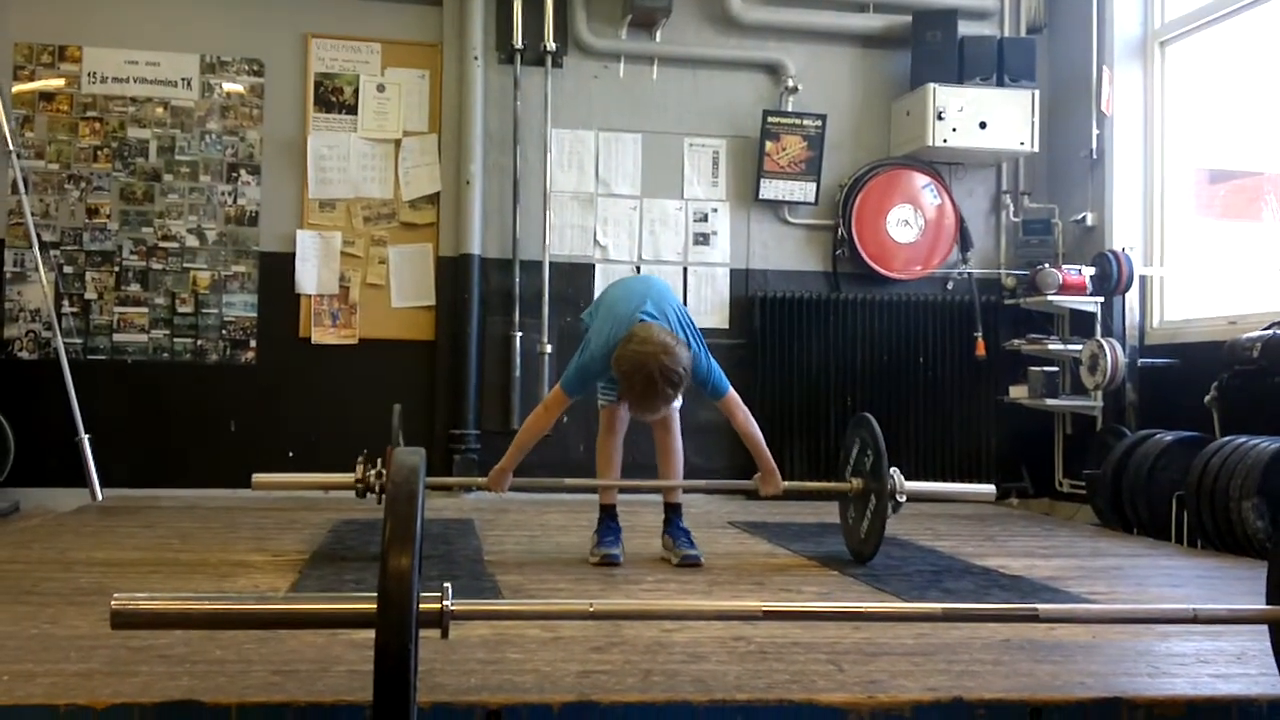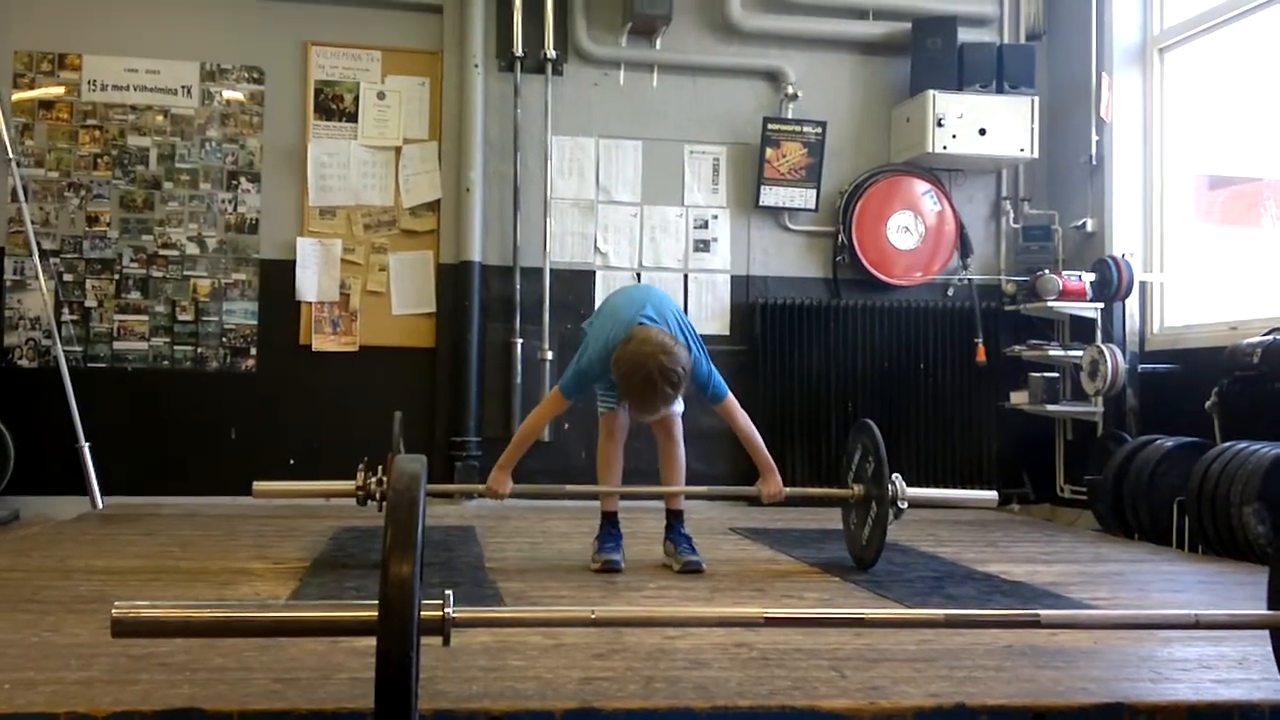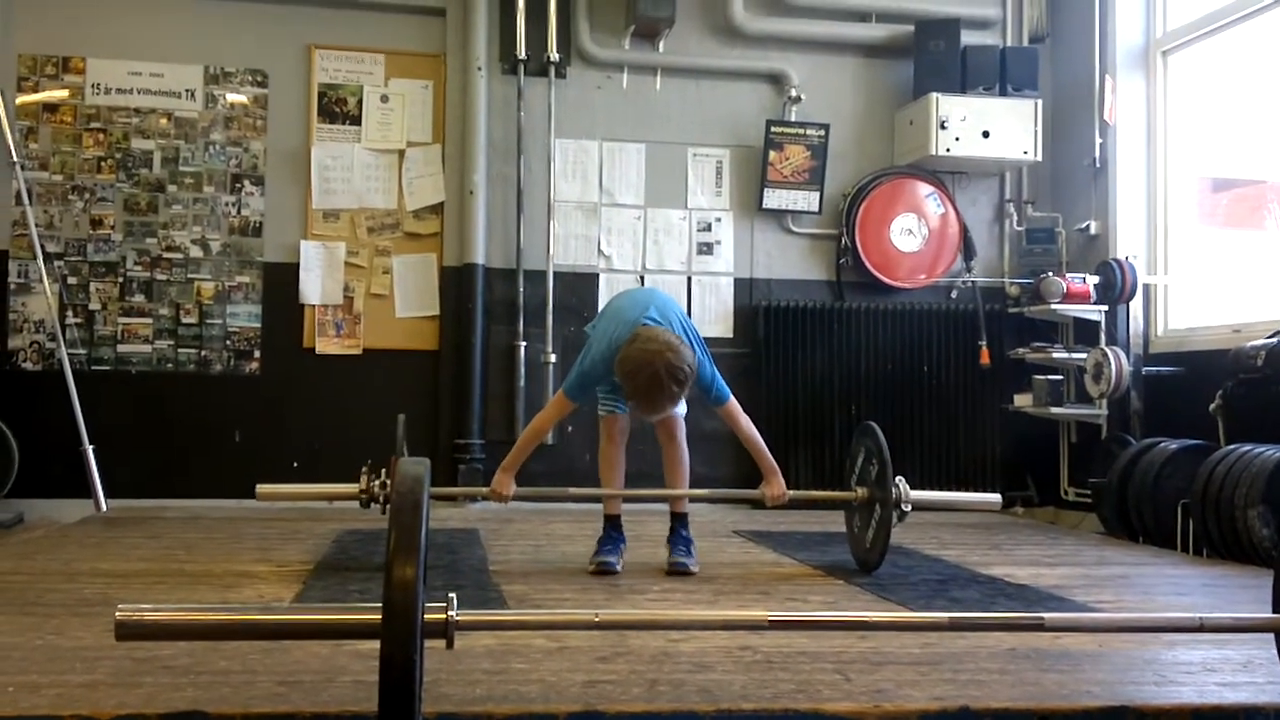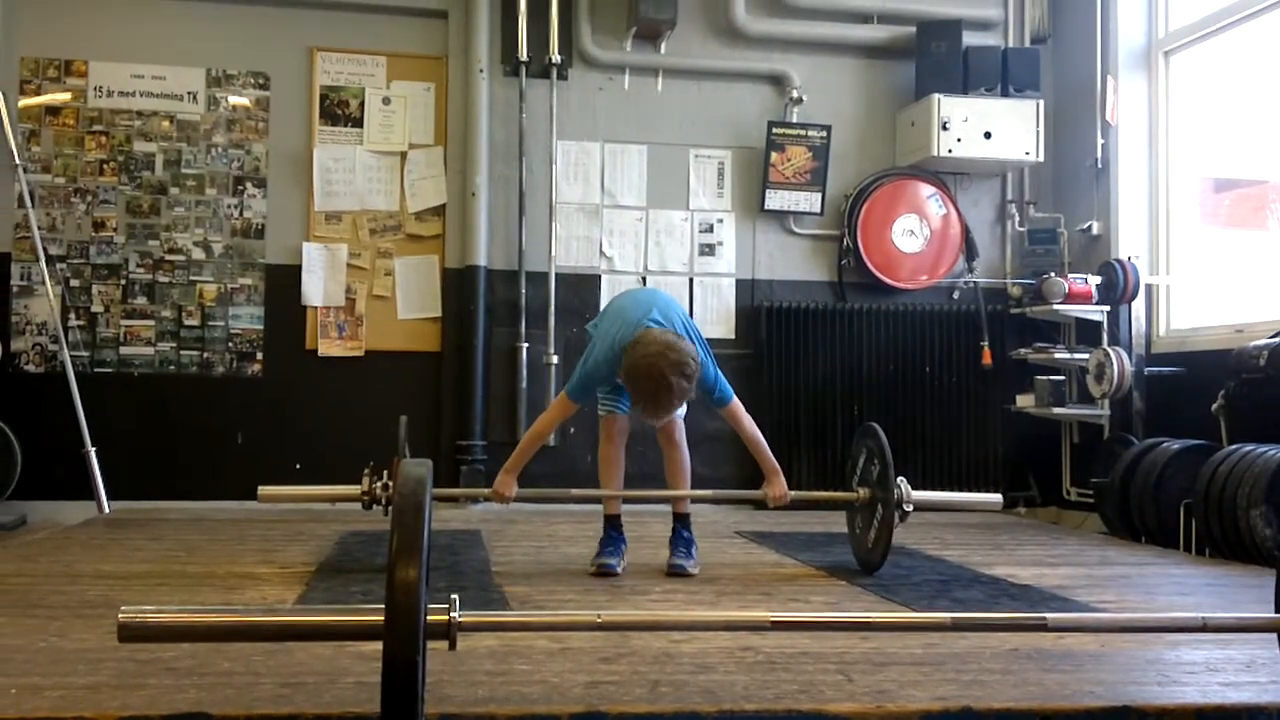
dt=0.2s
person 1, frame 1
left shoulder: (690, 352)
right shoulder: (600, 351)
left elbow: (737, 411)
right elbow: (549, 409)
left wrist: (769, 470)
right wrist: (505, 468)
left hip: (663, 315)
right hip: (611, 319)
left knee: (667, 419)
right knee: (613, 419)
left ankle: (674, 524)
right ankle: (607, 524)
person 1, frame 2
left shoulder: (690, 355)
right shoulder: (599, 353)
left elbow: (735, 415)
right elbow: (547, 410)
left wrist: (770, 473)
right wrist: (502, 469)
left hip: (663, 325)
right hip: (614, 339)
left knee: (670, 425)
right knee: (613, 426)
left ankle: (676, 531)
right ankle: (609, 530)
person 1, frame 3
left shoulder: (692, 357)
right shoulder: (602, 355)
left elbow: (737, 417)
right elbow: (551, 413)
left wrist: (773, 475)
right wrist: (506, 471)
left hip: (666, 327)
right hip: (617, 342)
left knee: (672, 428)
right knee: (613, 429)
left ankle: (679, 533)
right ankle: (612, 533)
person 1, frame 4
left shoulder: (694, 358)
right shoulder: (605, 356)
left elbow: (741, 418)
right elbow: (554, 415)
left wrist: (775, 476)
right wrist: (509, 473)
left hip: (669, 333)
right hip: (616, 332)
left knee: (672, 430)
right knee: (613, 429)
left ankle: (682, 534)
right ankle: (612, 534)
